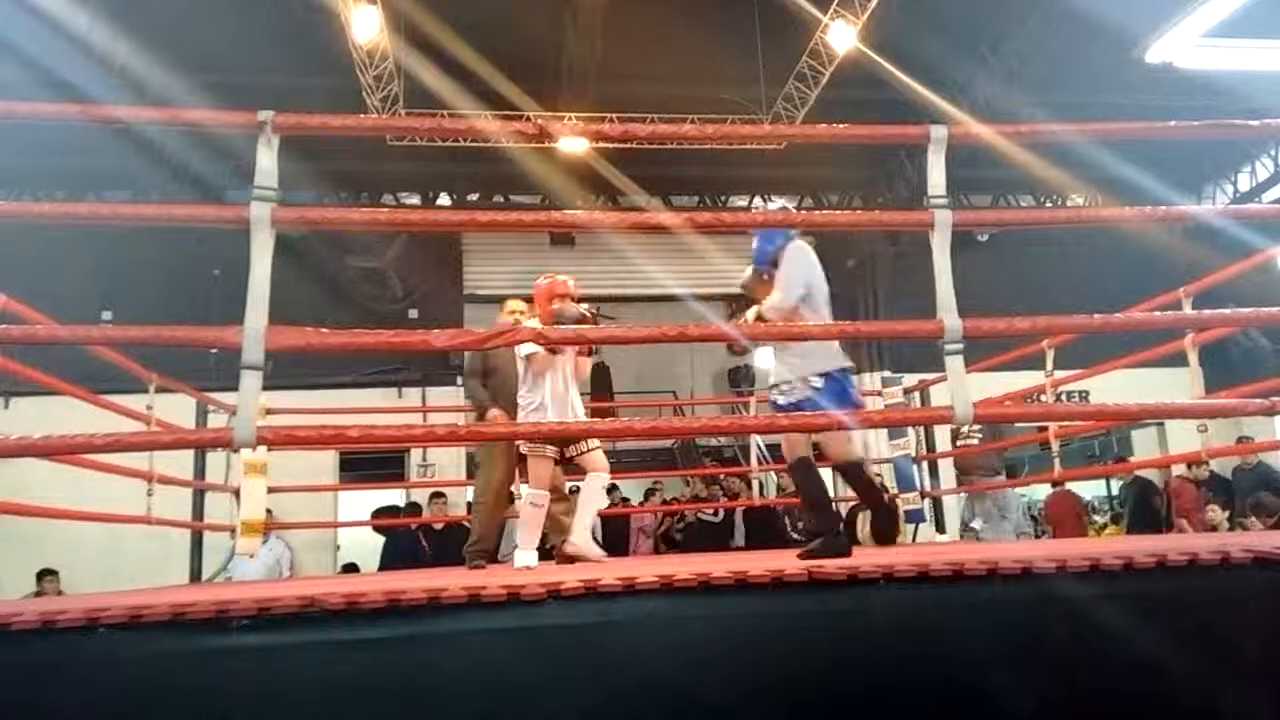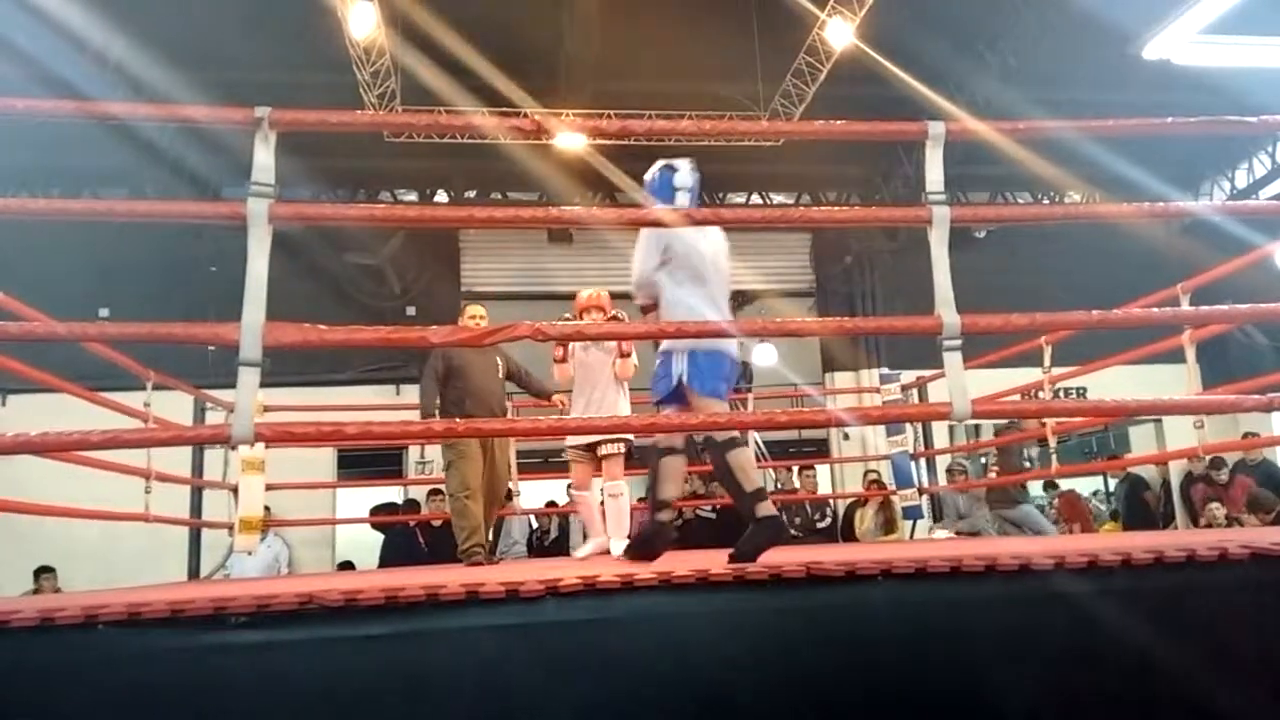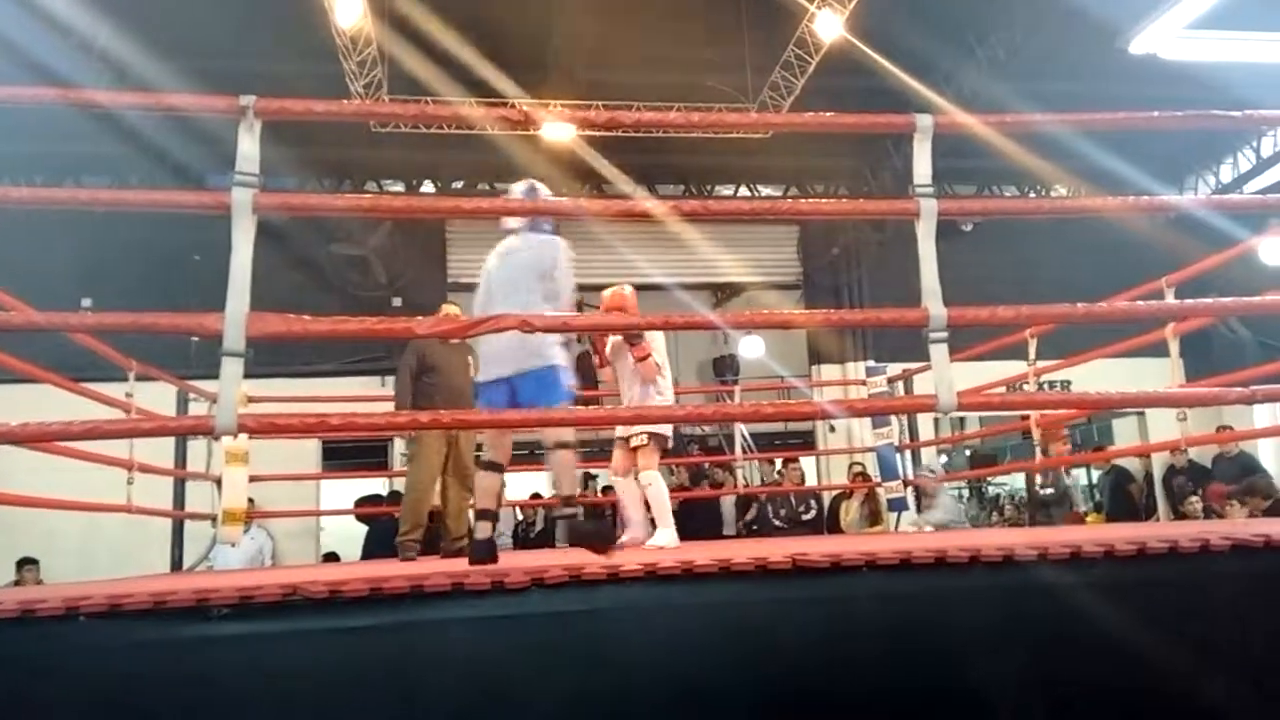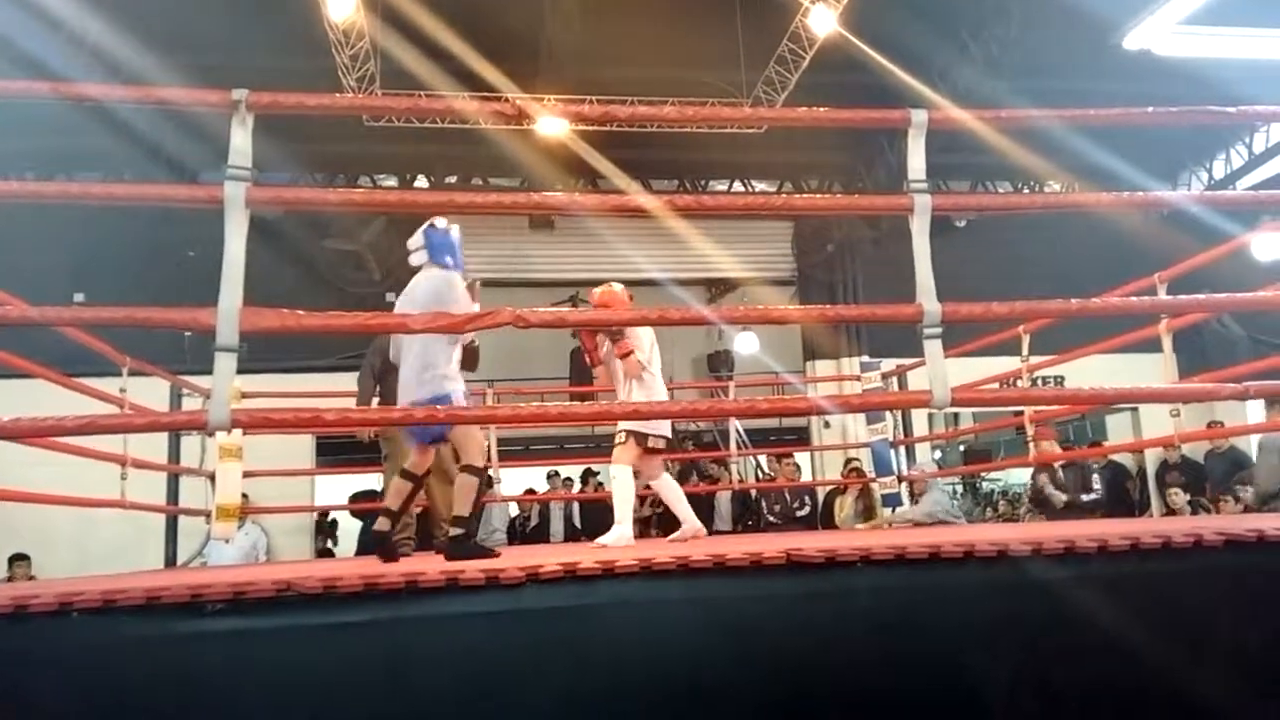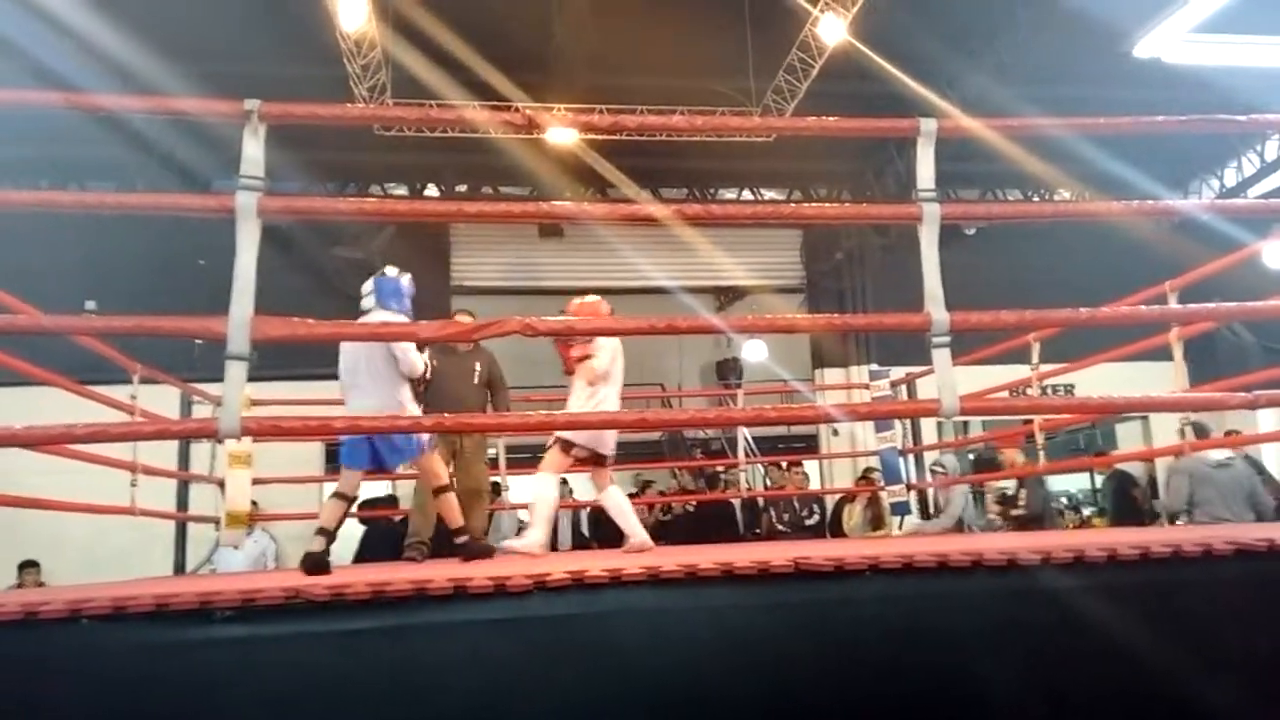
dt=0.7s
person 1, frame 1
left shoulder: (797, 252)
right shoulder: (777, 269)
left elbow: (781, 308)
right elbow: (769, 310)
left wrist: (755, 311)
left hip: (820, 370)
right hip: (788, 376)
left knee: (838, 452)
right knee: (795, 457)
left ankle: (880, 506)
right ankle: (829, 533)
person 1, frame 2
right shoulder: (713, 231)
left elbow: (643, 280)
left wrist: (650, 306)
left hip: (691, 338)
right hip: (718, 339)
left knee: (719, 429)
right knee: (668, 430)
left ankle: (765, 517)
right ankle: (659, 524)
person 1, frame 3
left shoulder: (495, 258)
right shoulder: (551, 247)
left elbow: (481, 310)
right elbow: (562, 303)
left hip: (494, 359)
right hip: (537, 356)
left knee: (495, 449)
right knee: (560, 436)
left ankle: (482, 539)
right ankle: (572, 520)
person 1, frame 4
left shoulder: (408, 292)
right shoulder: (448, 280)
left elbow: (396, 352)
right elbow: (464, 332)
right wrist: (472, 309)
left hip: (412, 387)
right hip: (438, 384)
left knee: (417, 463)
right knee: (474, 452)
left ankle: (382, 530)
right ankle: (459, 536)
person 1, frame 5
right shoulder: (393, 323)
left elbow: (345, 385)
right elbow: (411, 368)
right wrist: (423, 359)
right hip: (396, 416)
left knee: (345, 490)
right knee: (437, 477)
left ankle: (316, 553)
right ankle: (465, 542)
person 2, frame 1
right shoulder: (531, 331)
left elbow: (581, 372)
right elbow: (539, 365)
left hip: (572, 416)
right hip: (539, 417)
left knee: (599, 467)
right knee: (539, 482)
left ankle: (579, 537)
right ankle: (525, 550)
person 2, frame 2
left shoulder: (617, 341)
right shoulder: (574, 343)
left elbow: (625, 373)
right elbow: (562, 378)
left wrist: (623, 337)
right wrist: (561, 342)
left hip: (614, 420)
left knee: (613, 477)
right knee: (579, 483)
left ankle: (619, 541)
right ankle: (598, 537)
person 2, frame 3
left shoulder: (650, 331)
right shoulder: (613, 339)
left elbow: (651, 372)
right elbow: (611, 378)
left wrist: (635, 340)
right wrist: (598, 348)
left hip: (654, 408)
right hip: (631, 411)
left knee: (646, 467)
right knee: (619, 470)
left ankle: (666, 531)
right ankle: (635, 527)
person 2, frame 4
left shoulder: (638, 328)
right shoulder: (610, 339)
left elbow: (635, 369)
right elbow: (605, 379)
left wrist: (618, 338)
right wrist: (590, 348)
left knee: (620, 462)
right knee: (653, 473)
left ankle: (622, 530)
right ankle: (691, 523)
person 2, frame 5
left shoulder: (608, 342)
right shoulder: (592, 346)
left elbow: (593, 376)
right elbow: (579, 383)
left wrist: (578, 347)
right wrist: (568, 356)
right hip: (597, 426)
left knee: (547, 471)
right knee: (604, 485)
left ankle: (536, 537)
right ankle: (639, 536)
person 3, frame 1
right shoulder: (486, 347)
right elbow: (471, 380)
right wrist: (487, 408)
left knee: (552, 486)
right knee: (491, 491)
right ankle: (479, 552)
person 3, frame 2
left shoulder: (497, 353)
right shoulder: (448, 350)
left elbow: (523, 376)
right elbow: (429, 381)
left wrist: (549, 394)
right wrist: (429, 414)
left knee: (495, 491)
right knee: (467, 490)
left ankle: (478, 544)
right ankle: (472, 549)
person 3, frame 3
left shoulder: (468, 352)
right shoulder: (421, 345)
right elbow: (404, 378)
right wrist: (402, 411)
left hip: (462, 427)
right hip: (428, 426)
left knee: (460, 485)
right knee: (421, 483)
left ankle: (455, 542)
right ankle: (409, 542)
person 3, frame 4
right shoulder: (386, 341)
right elbow: (368, 376)
right wrist: (363, 410)
left knee: (443, 475)
left ankle: (446, 534)
right ankle: (402, 538)
person 3, frame 5
left shoulder: (484, 356)
right shoulder: (433, 352)
left elbow: (499, 389)
left wrist: (501, 415)
left hip: (472, 433)
right hip: (437, 431)
left knee: (475, 488)
right ankle: (417, 543)
